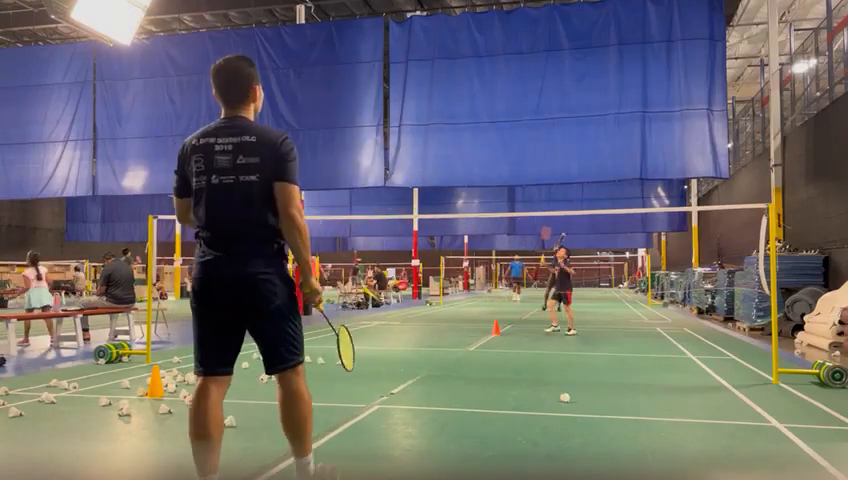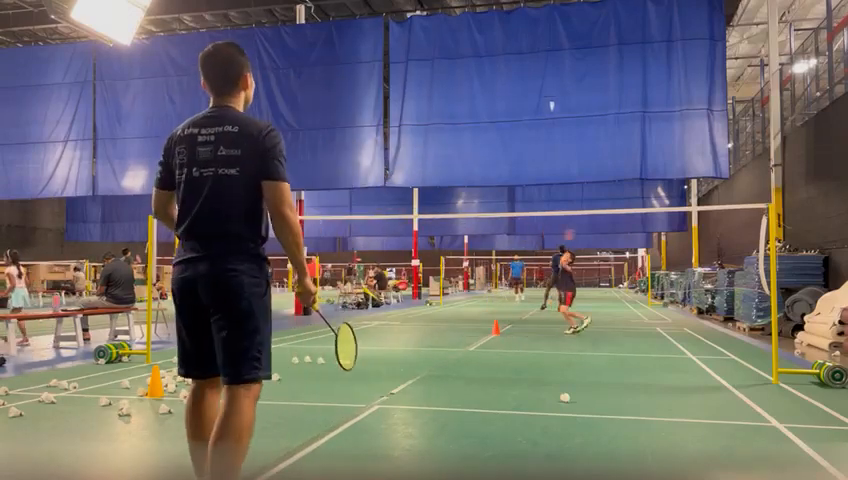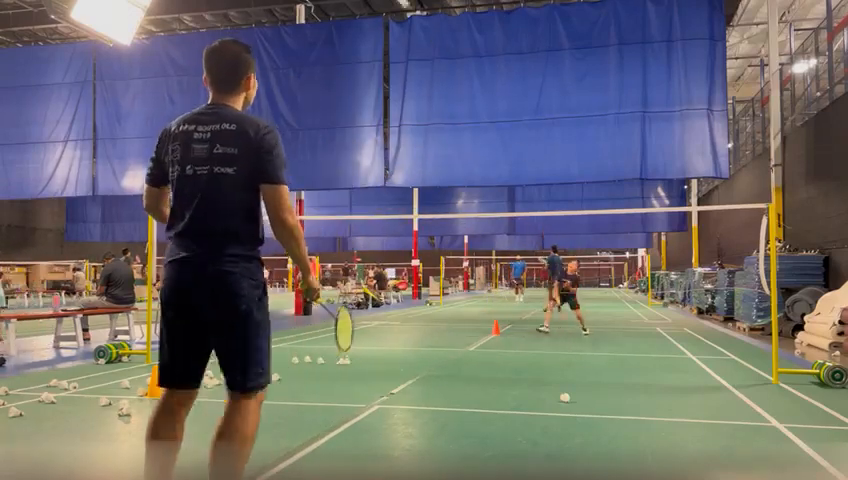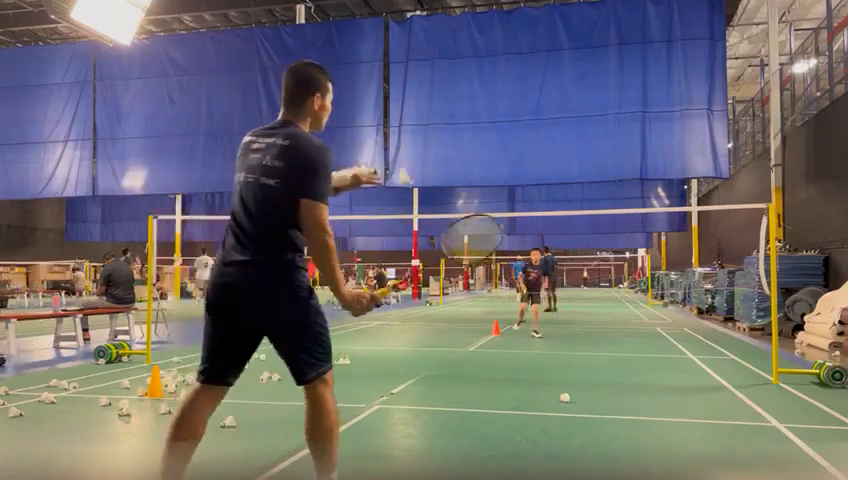
dt=0.5s
person 1, frame 1
left shoulder: (191, 146)
right shoulder: (276, 143)
left elbow: (184, 214)
right elbow: (291, 214)
right wrist: (308, 275)
left hip: (209, 274)
right hip: (262, 273)
left knee: (212, 380)
right knee: (289, 372)
person 1, frame 2
left shoulder: (179, 137)
right shoulder: (261, 135)
left elbow: (161, 209)
right elbow: (282, 212)
right wrist: (303, 275)
left hip: (189, 271)
right hip: (239, 272)
left knee: (205, 383)
right knee: (243, 387)
person 1, frame 3
left shoulder: (171, 133)
right shoulder: (259, 135)
left elbow: (153, 206)
right elbow: (281, 215)
right wrist: (306, 273)
left hip: (179, 275)
right hip: (235, 276)
left knee: (178, 393)
right knee: (247, 393)
person 1, frame 4
left shoulder: (250, 141)
right shoulder: (311, 150)
right elbow: (316, 229)
left wrist: (349, 180)
right wrist: (341, 291)
left hip: (228, 278)
right hip: (278, 281)
left knee: (209, 387)
right knee: (319, 383)
